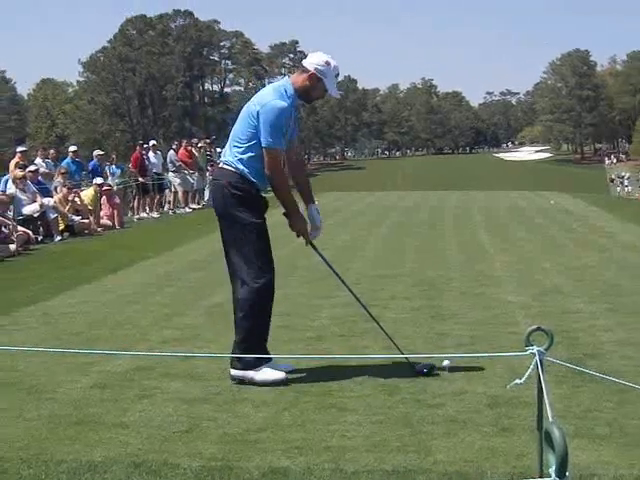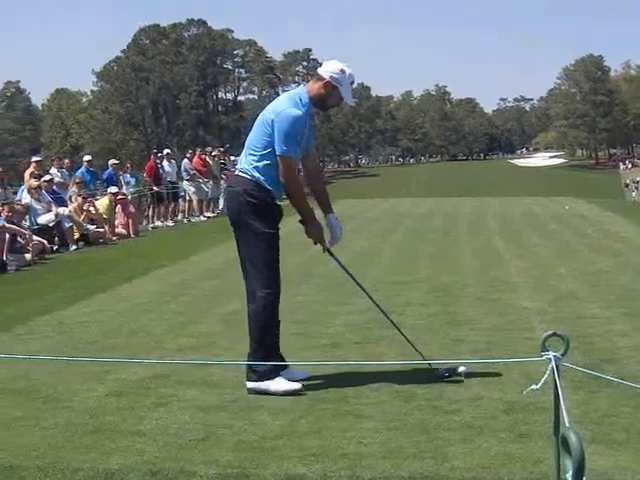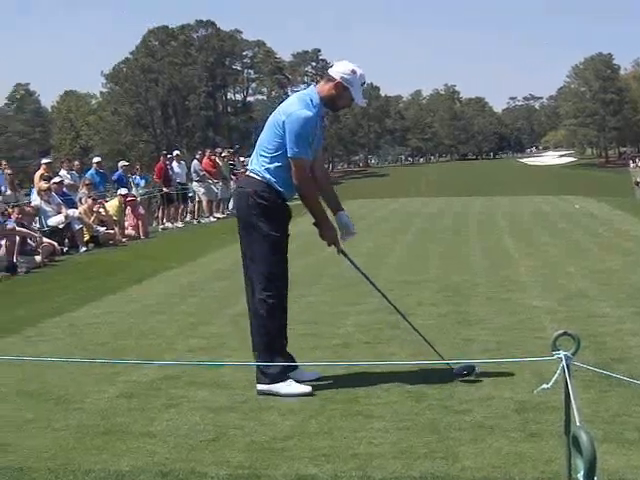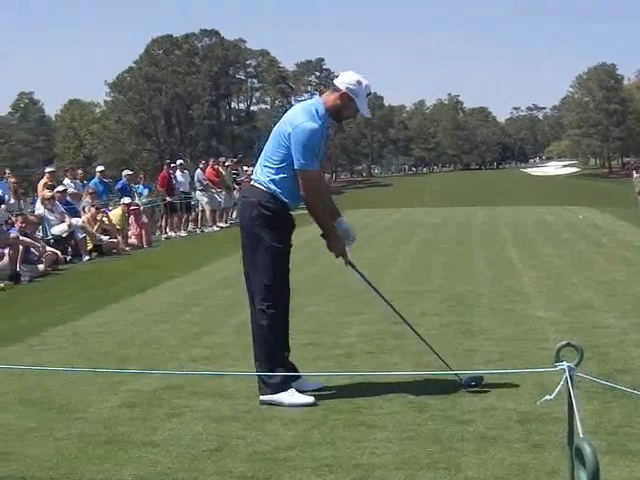
dt=0.1s
person 1, frame 1
left shoulder: (287, 102)
right shoulder: (276, 104)
left elbow: (294, 160)
right elbow: (273, 169)
left wrist: (311, 206)
right wrist: (293, 214)
left hip: (242, 190)
right hip: (235, 190)
left knee: (252, 275)
right knee: (256, 276)
left ankle: (255, 354)
right ankle: (245, 360)
person 1, frame 2
left shoulder: (302, 111)
right shoulder: (291, 112)
left elbow: (311, 168)
right elbow: (288, 177)
left wrist: (329, 215)
right wrist: (310, 221)
left hip: (257, 198)
right hip: (249, 197)
left knee: (265, 284)
right knee: (265, 286)
left ankle: (271, 363)
right ankle: (260, 372)
person 1, frame 3
left shoulder: (311, 109)
right shoulder: (302, 113)
left elbow: (317, 170)
right elbow: (301, 179)
left wrist: (339, 212)
right wrist: (323, 223)
left hip: (267, 199)
right hip: (260, 198)
left knee: (274, 286)
right knee: (266, 287)
left ankle: (280, 362)
right ankle: (270, 374)
person 1, frame 4
left shoulder: (315, 118)
right shoulder: (308, 124)
left elbow: (316, 180)
right elbow: (308, 190)
left wrist: (339, 220)
right wrist: (330, 234)
left hip: (271, 209)
right hip: (264, 208)
left knee: (277, 296)
right knee: (268, 298)
left ankle: (283, 372)
right ankle: (272, 384)
